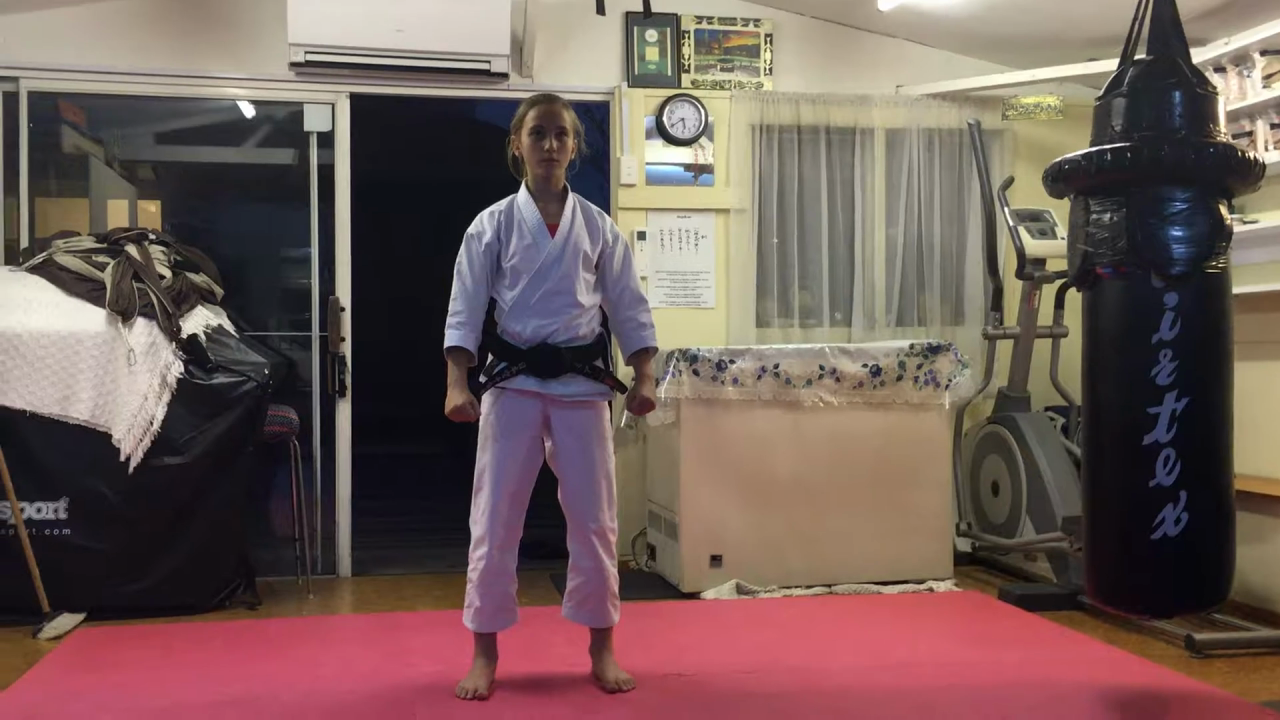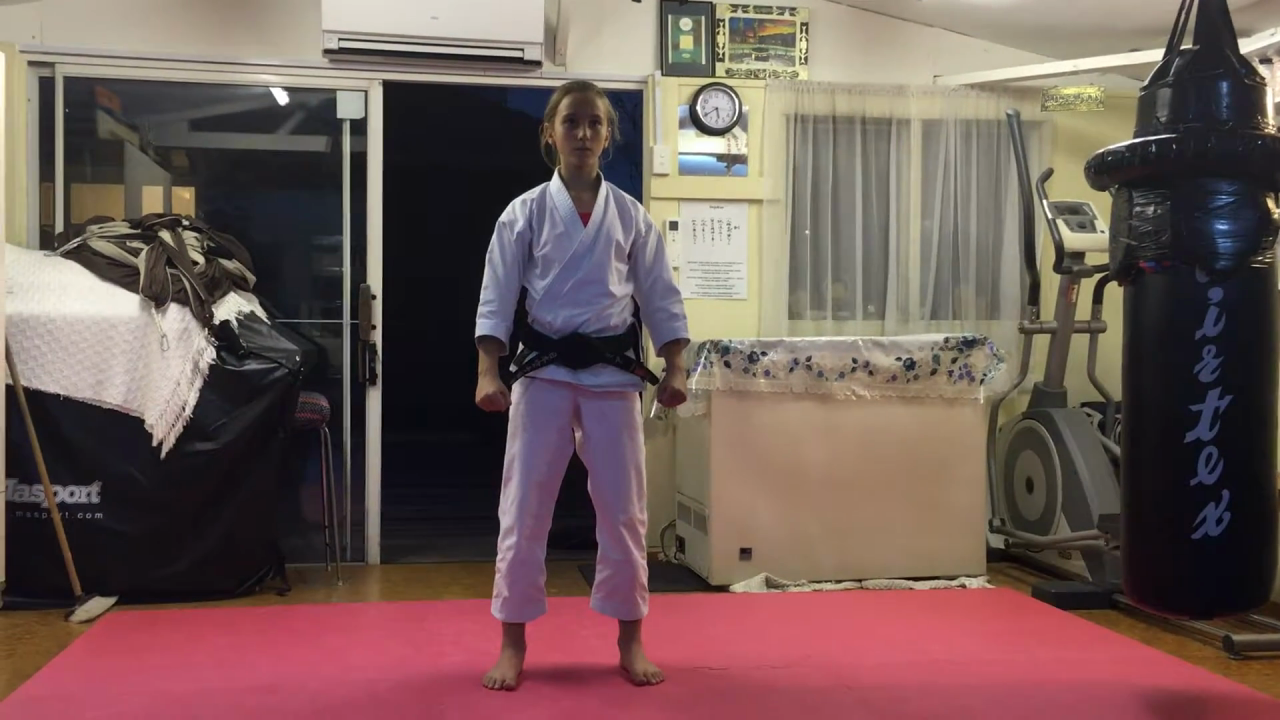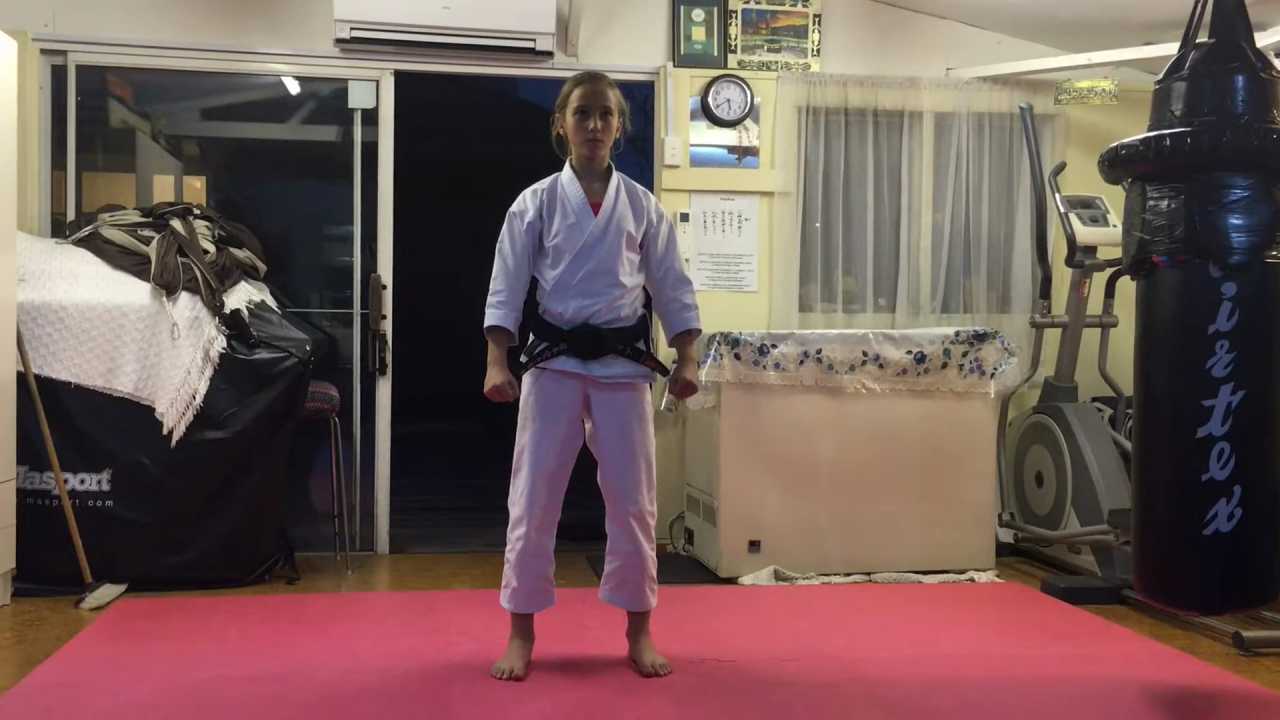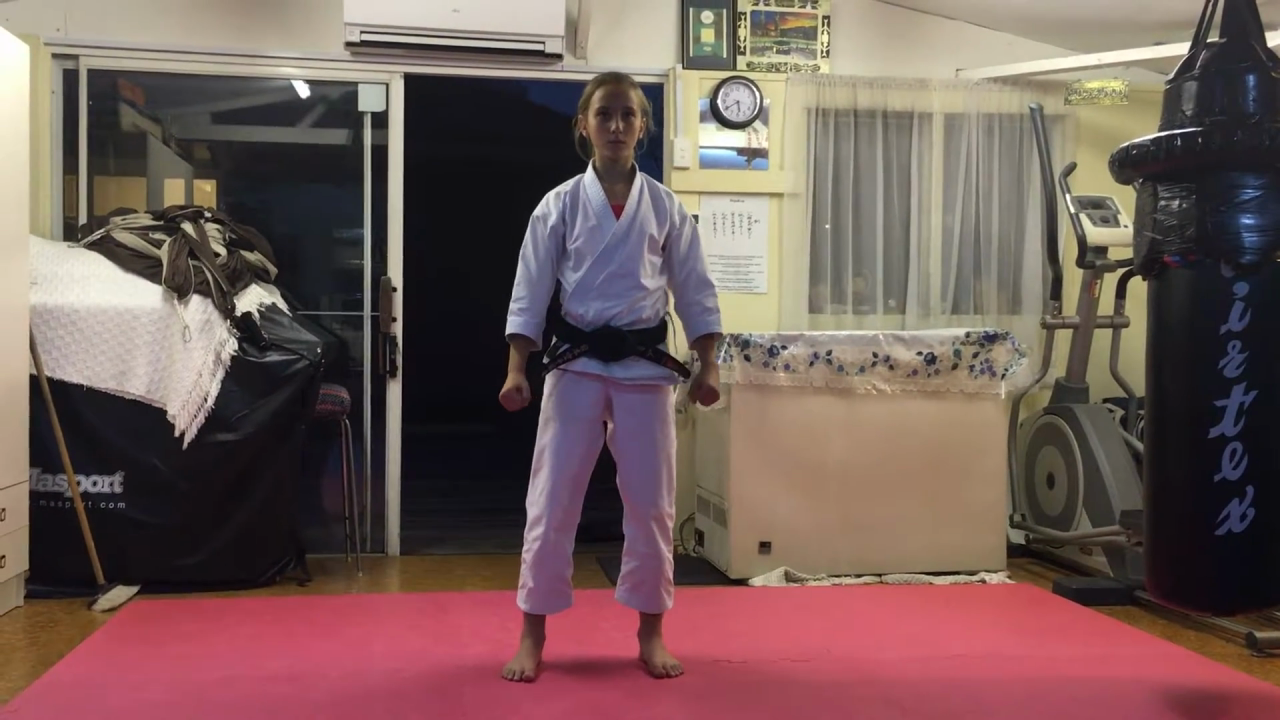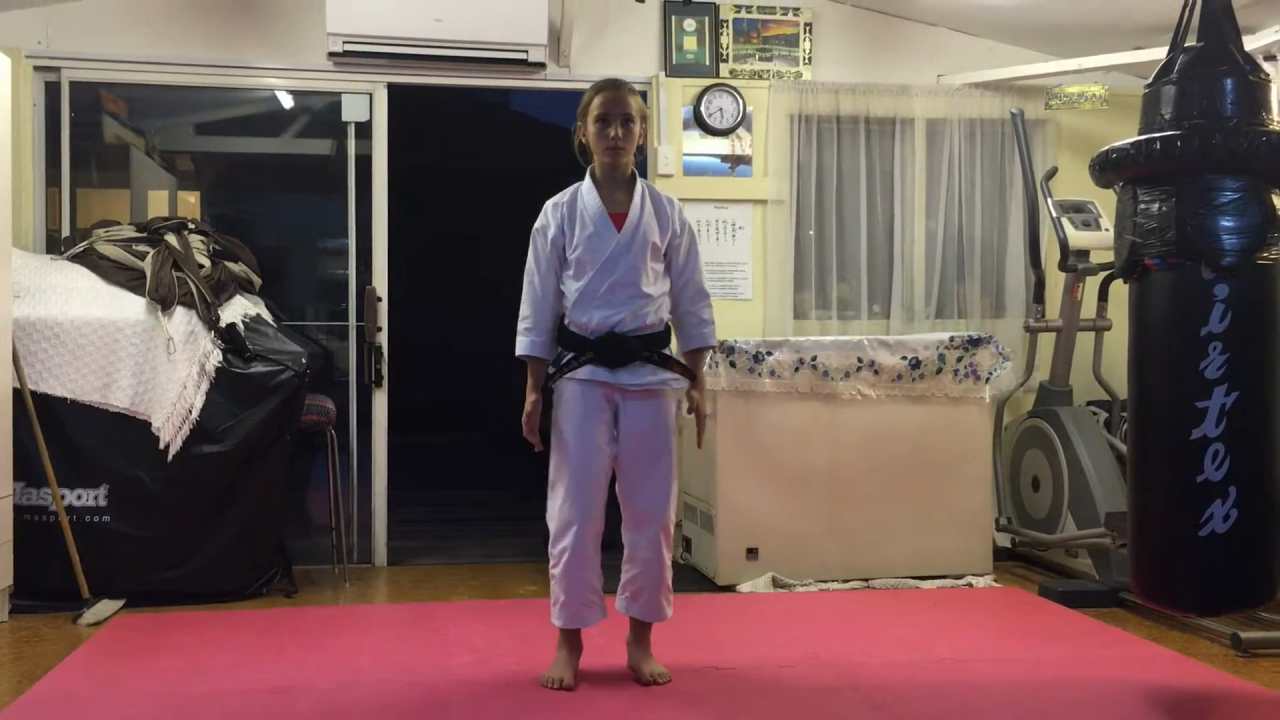
dt=0.7s
person 1, frame 1
left shoulder: (598, 227)
right shoulder: (493, 224)
left elbow: (628, 306)
right elbow: (466, 307)
left wrist: (644, 377)
right wrist: (457, 384)
left hip: (582, 382)
right hip: (514, 381)
left knee: (594, 516)
right knee: (496, 516)
left ankle: (601, 647)
right ankle: (485, 651)
person 1, frame 2
left shoulder: (631, 216)
right shoulder: (525, 212)
left elbow: (660, 296)
right elbow: (497, 296)
left wrist: (674, 369)
right wrist: (488, 373)
left hip: (613, 373)
right hip: (544, 371)
left knee: (623, 508)
right knee: (524, 507)
left ankle: (630, 638)
right ankle: (513, 641)
person 1, frame 3
left shoulder: (641, 205)
right shoulder: (536, 202)
left elbow: (672, 286)
right elbow: (506, 286)
left wrist: (686, 359)
right wrist: (497, 362)
left hip: (623, 362)
right hip: (554, 360)
left knee: (632, 498)
right knee: (534, 497)
left ankle: (639, 629)
right ankle: (521, 631)
person 1, frame 4
left shoulder: (665, 206)
right shoulder: (560, 204)
left elbow: (695, 289)
right elbow: (530, 291)
left wrist: (707, 365)
right wrist: (516, 368)
left hip: (645, 364)
right hip: (577, 362)
left knee: (651, 501)
right knee: (553, 498)
left ankle: (650, 631)
right ankle: (533, 633)
person 1, frame 5
left shoulder: (666, 212)
right shoulder: (560, 212)
left elbow: (691, 302)
right elbow: (538, 306)
left wrist: (695, 383)
right wrist: (534, 389)
left hip: (649, 372)
right hip: (581, 372)
left knee: (651, 510)
right knee: (575, 509)
left ankle: (640, 640)
right ankle: (569, 641)
